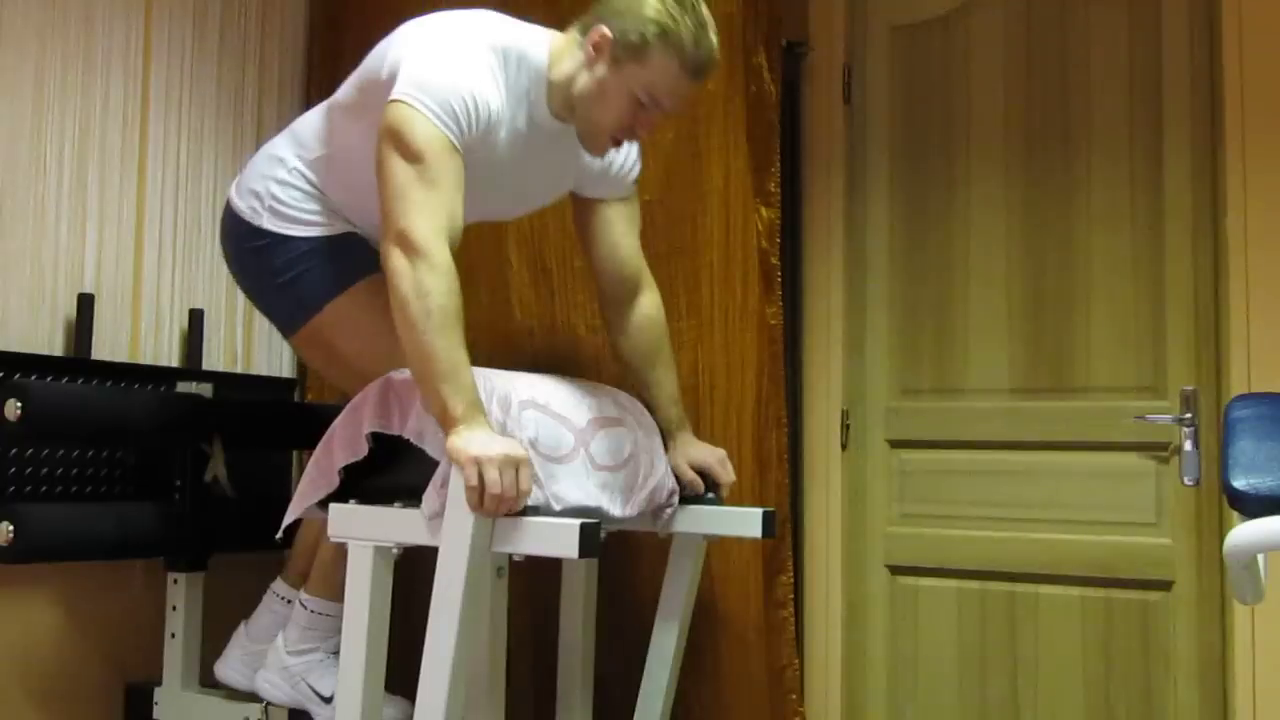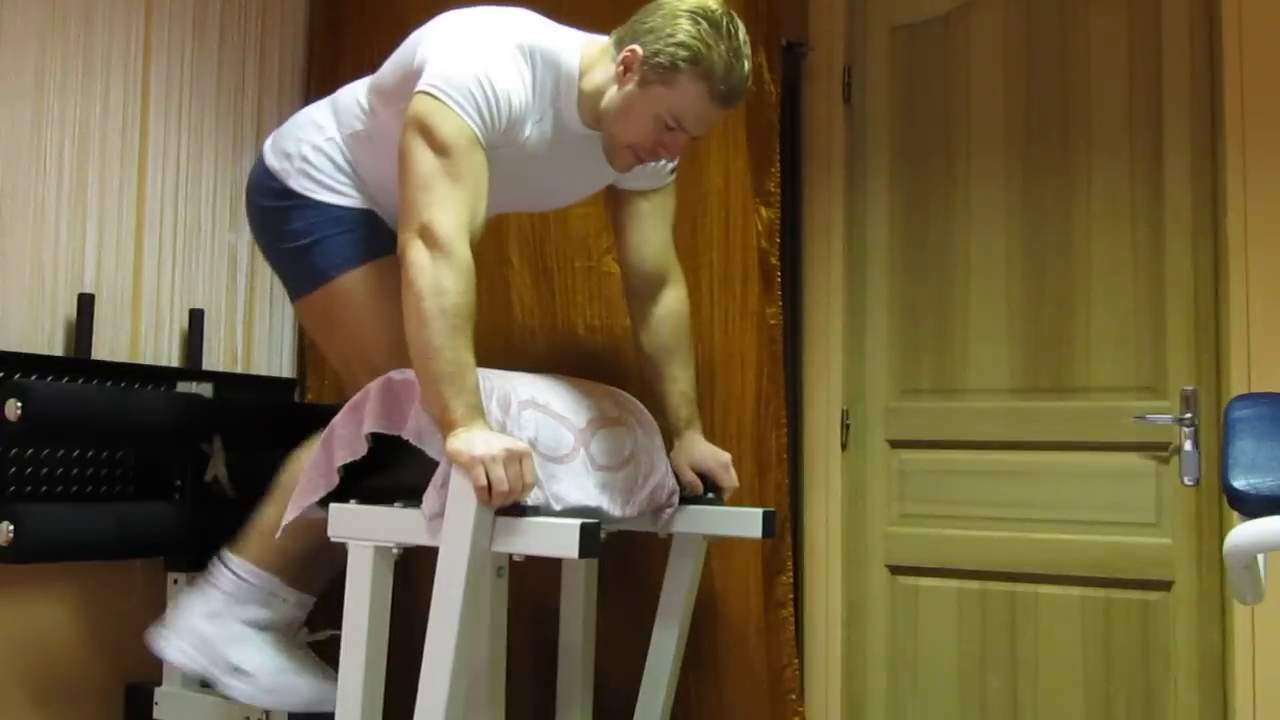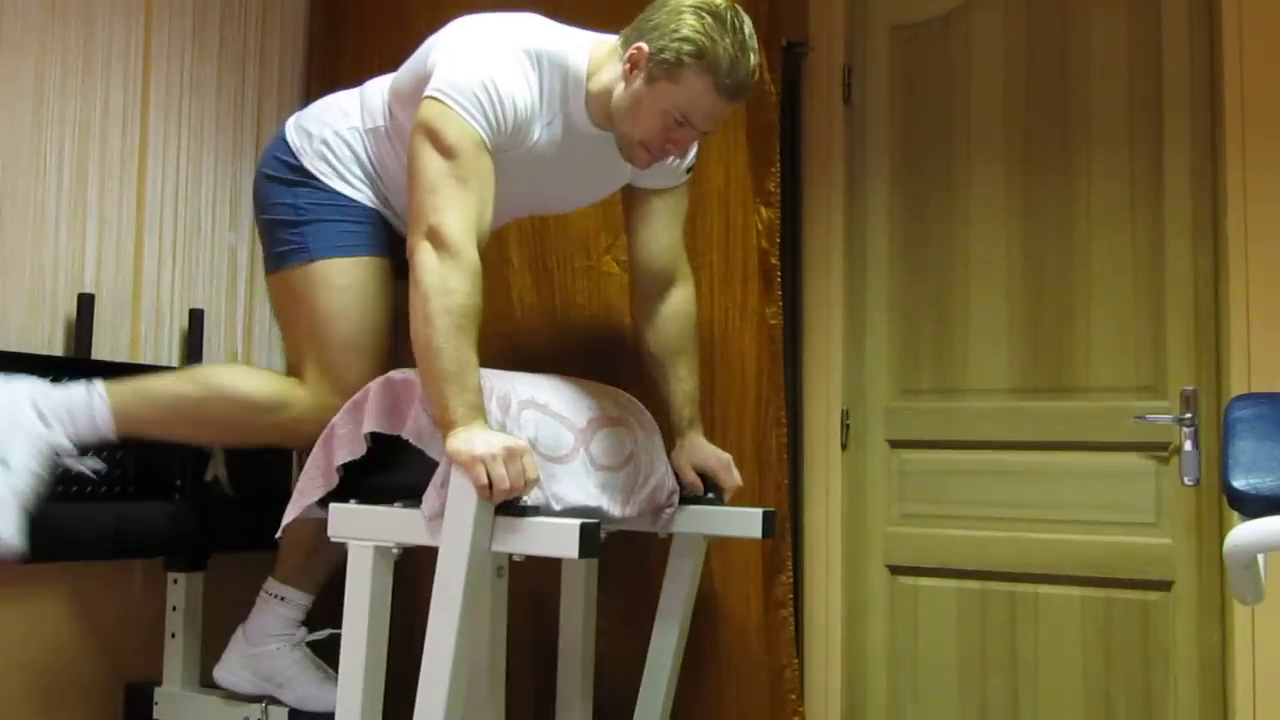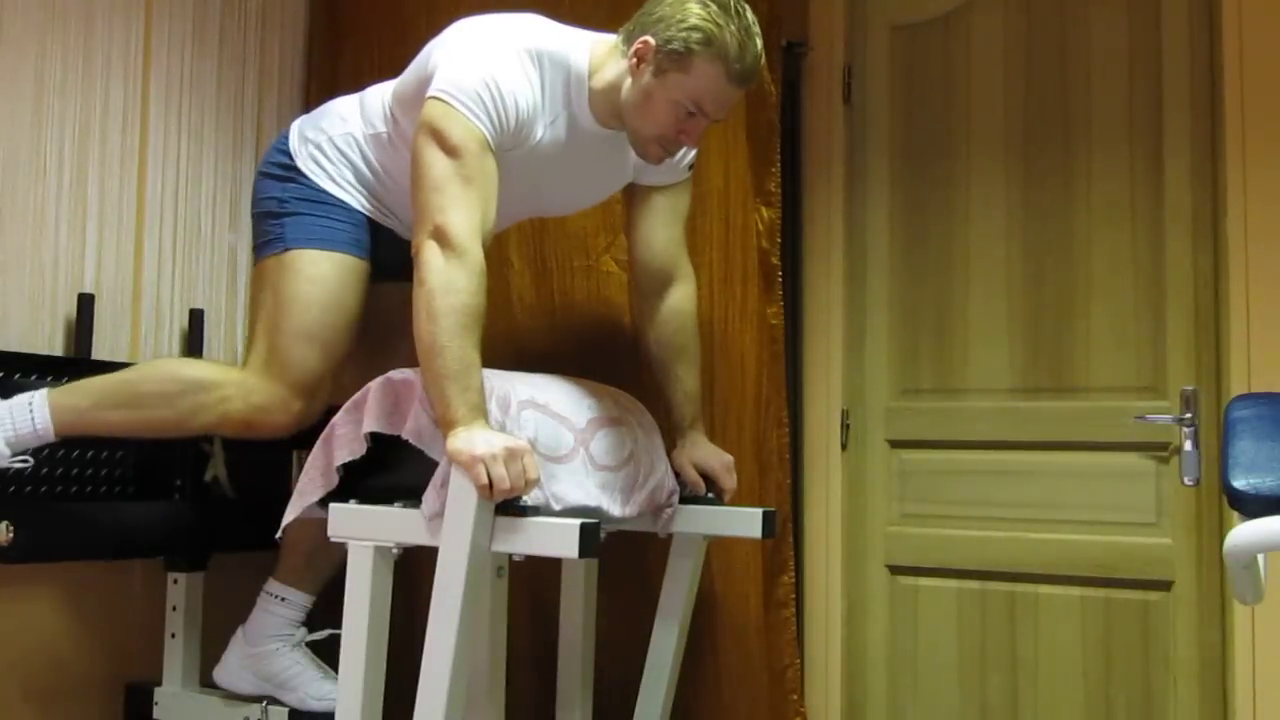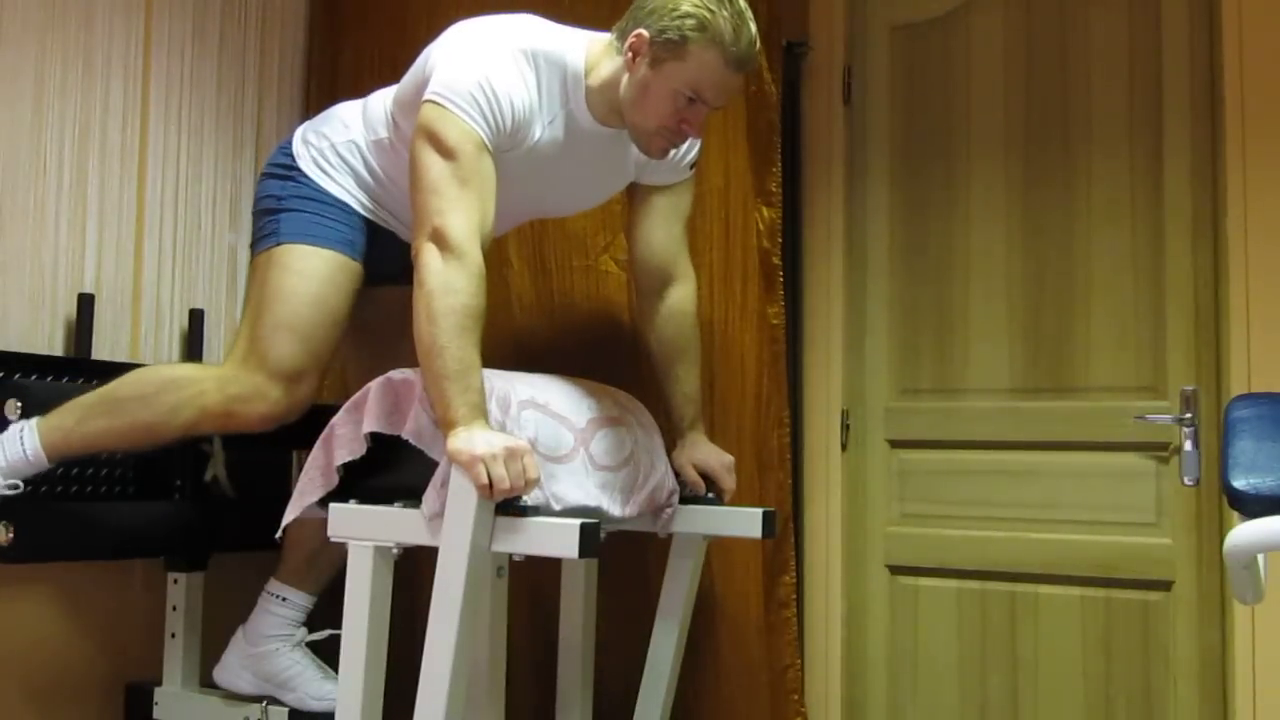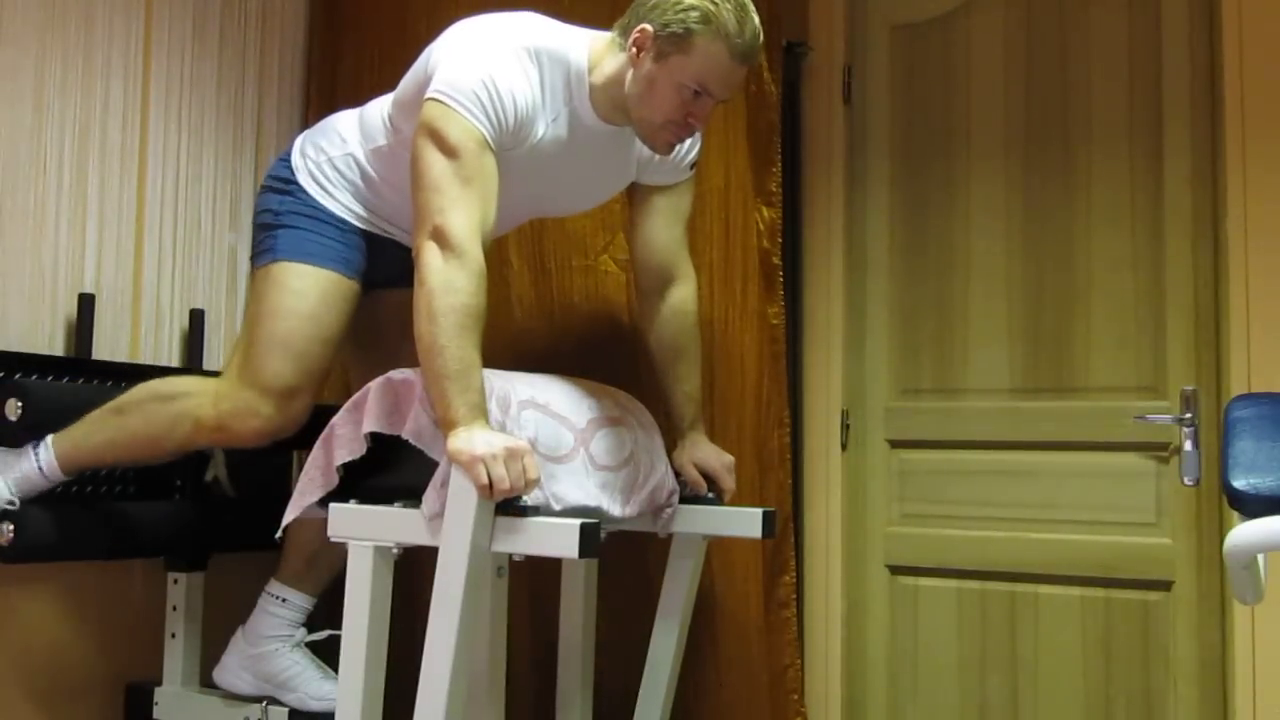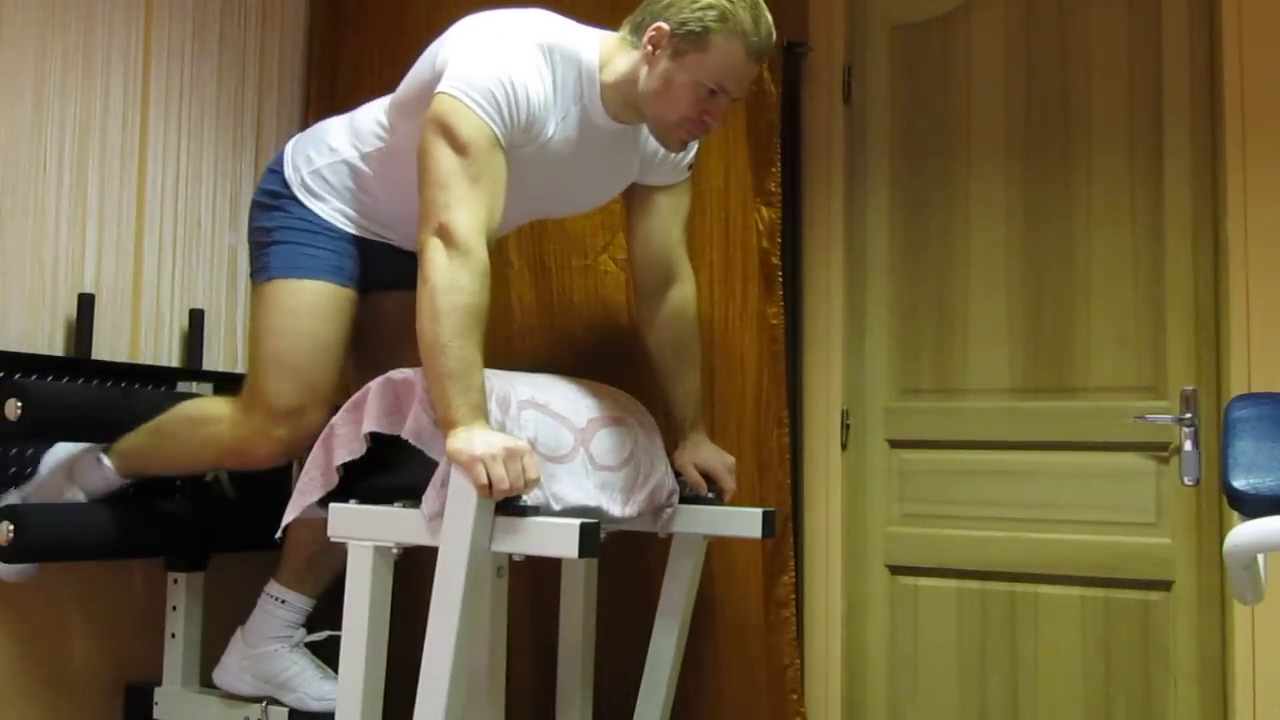
dt=0.3s
person 1, frame 1
left shoulder: (610, 139)
right shoulder: (457, 69)
left elbow: (630, 292)
right elbow: (415, 252)
left wrist: (676, 433)
right wrist: (465, 424)
left hip: (361, 233)
right hip: (286, 219)
right knee: (423, 417)
left ankle: (265, 640)
right ankle: (302, 653)
person 1, frame 2
left shoulder: (646, 140)
right shoulder: (487, 66)
left elbow: (656, 286)
right elbow: (436, 244)
left wrist: (684, 432)
right wrist: (464, 425)
left hip: (386, 212)
right hip: (313, 188)
right knee: (407, 403)
left ankle: (256, 628)
right ankle: (222, 617)
person 1, frame 3
left shoulder: (662, 135)
right shoulder: (494, 67)
left elbow: (665, 286)
right elbow: (444, 246)
left wrist: (687, 431)
right wrist: (463, 425)
left hip: (400, 214)
right hip: (327, 173)
right knee: (333, 401)
left ankle: (265, 643)
person 1, frame 4
left shoulder: (663, 135)
right shoulder: (496, 66)
left elbow: (665, 286)
right elbow: (449, 245)
left wrist: (689, 432)
right wrist: (465, 424)
left hip: (404, 226)
right hip: (328, 178)
right knee: (277, 399)
left ankle: (266, 642)
person 1, frame 5
left shoulder: (666, 141)
right shoulder: (493, 67)
left elbow: (667, 285)
right elbow: (449, 247)
left wrist: (690, 431)
right wrist: (466, 425)
left hip: (410, 233)
right hip: (332, 182)
right knee: (265, 391)
left ankle: (267, 642)
person 1, frame 6
left shoulder: (668, 138)
right shoulder: (495, 64)
left elbow: (668, 285)
right elbow: (450, 246)
left wrist: (689, 432)
right wrist: (465, 424)
left hip: (412, 240)
right hip: (330, 194)
right knee: (258, 407)
left ankle: (266, 643)
person 1, frame 7
left shoulder: (662, 140)
left elbow: (666, 285)
right elbow: (455, 243)
left wrist: (690, 433)
right wrist: (464, 424)
left hip: (405, 243)
right hip: (323, 202)
right knee: (282, 426)
left ankle: (264, 644)
right ankle: (79, 473)
